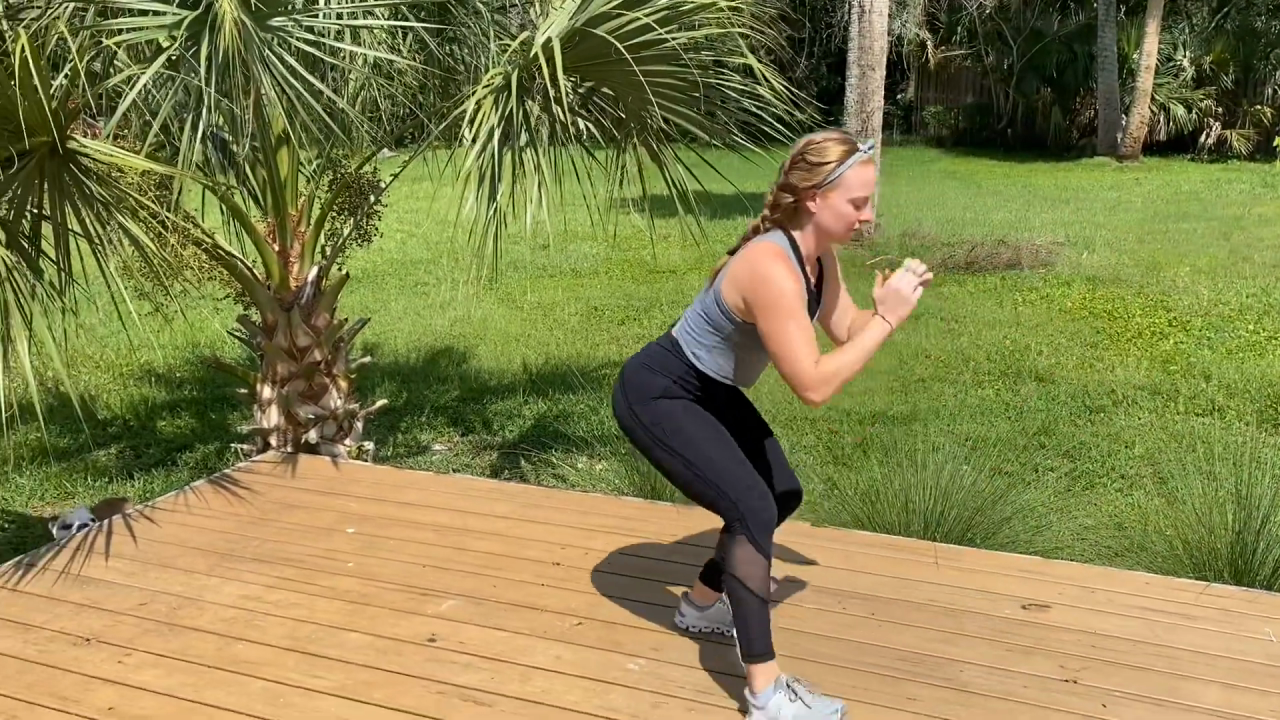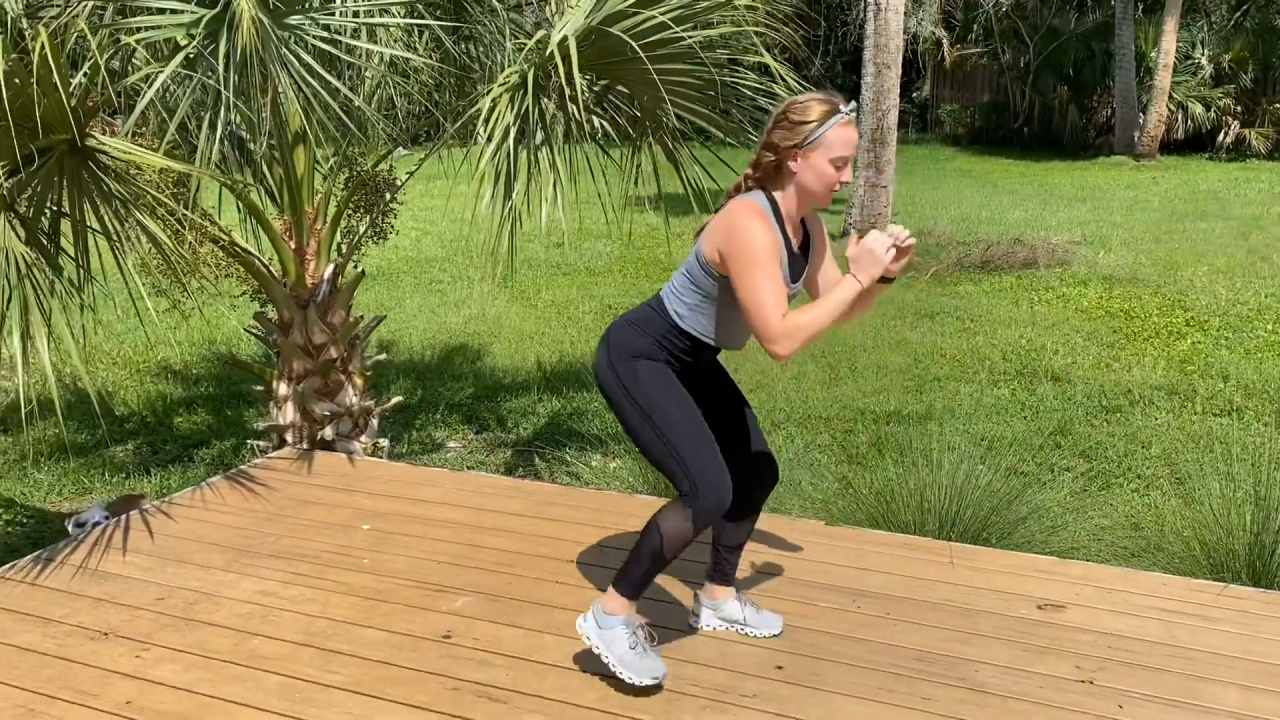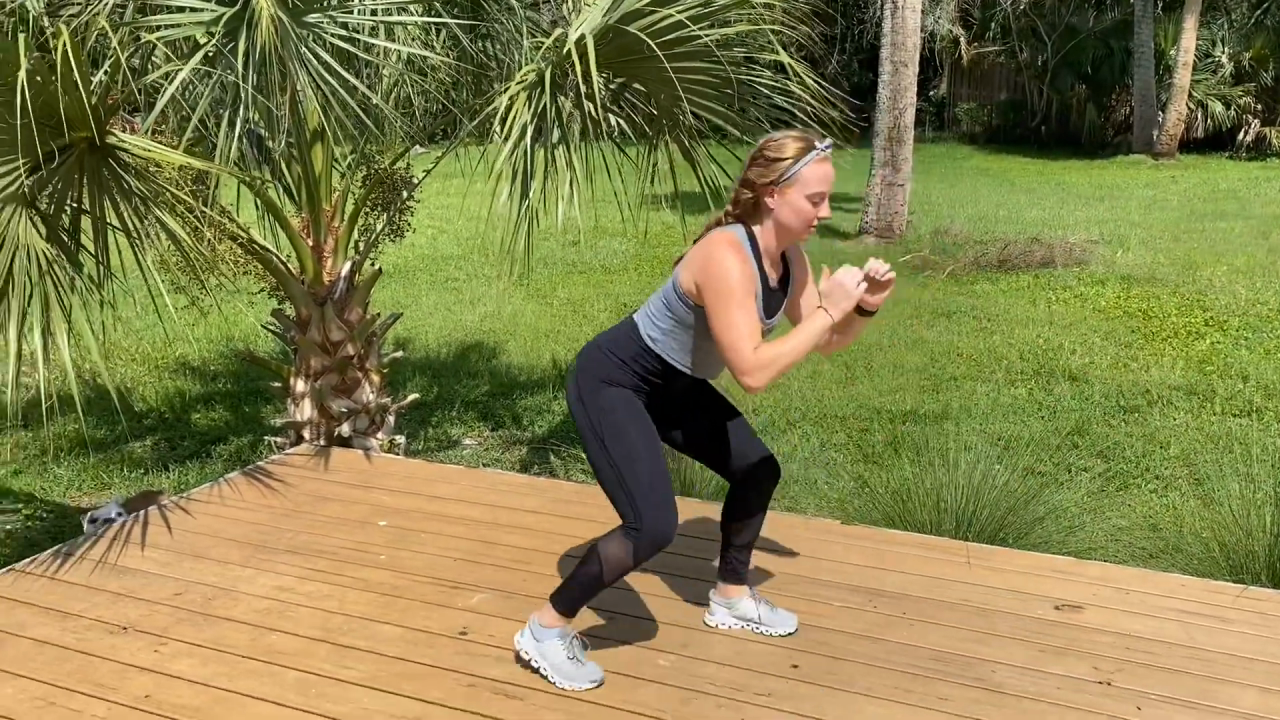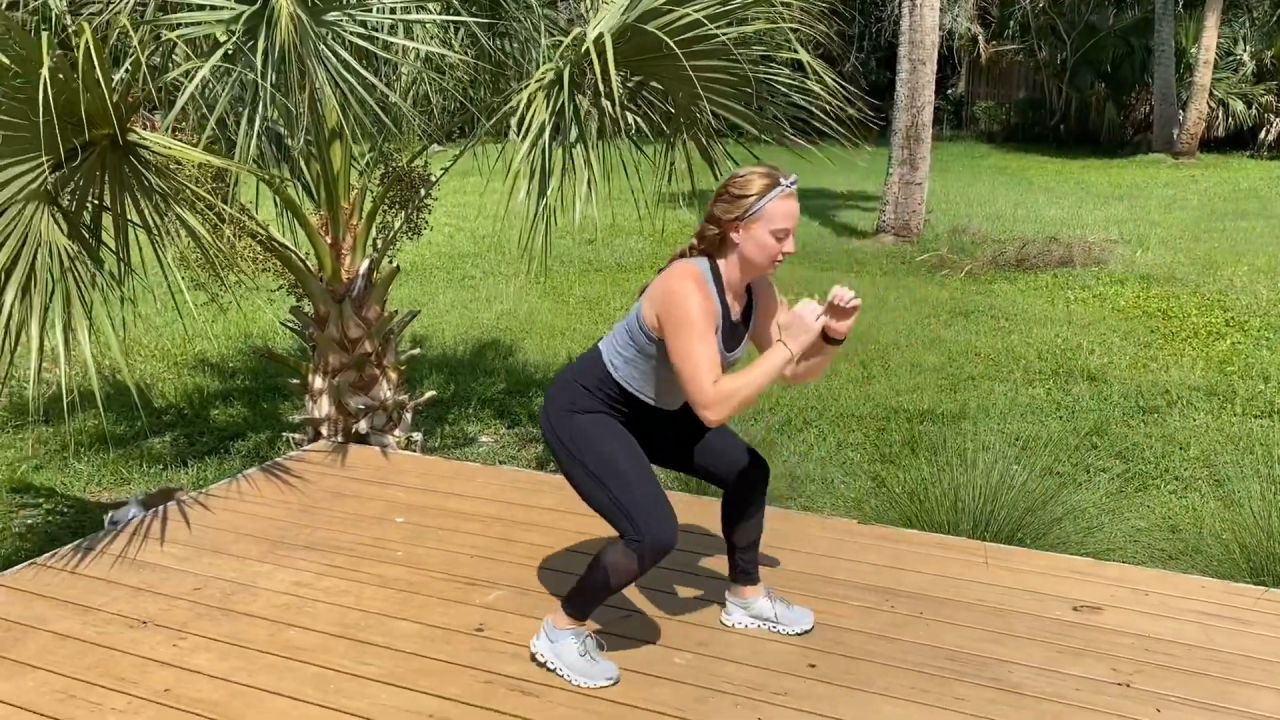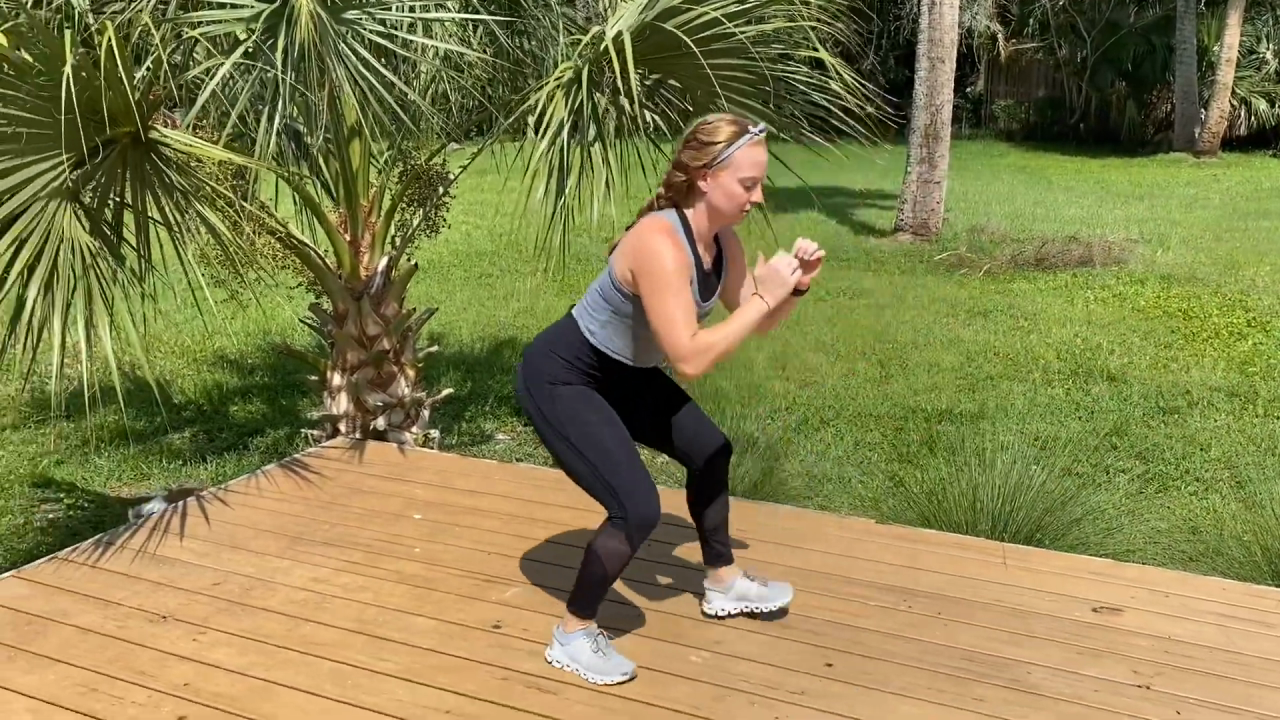
dt=0.2s
person 1, frame 1
left shoulder: (815, 254)
right shoulder: (772, 268)
left elbow: (847, 332)
right elbow: (814, 385)
left wrist: (890, 305)
right wrist: (888, 318)
left hip: (704, 388)
right hip: (653, 394)
left knee: (782, 492)
right knee: (753, 510)
left ankle: (704, 603)
person 1, frame 2
left shoulder: (805, 221)
right shoulder: (750, 224)
left elbow: (837, 310)
right elbow: (780, 339)
left wrist: (881, 273)
right wrist: (857, 274)
left hip: (689, 359)
right hip: (637, 356)
left knee: (757, 471)
right knee: (709, 491)
left ankle: (718, 597)
right ankle: (612, 615)
person 1, frame 3
left shoulder: (787, 255)
right shoulder: (726, 256)
left elbow: (827, 343)
right elbow: (753, 372)
left wrist: (862, 306)
right wrist: (828, 309)
left hip: (667, 382)
right hip: (608, 380)
left knee: (760, 471)
right knee: (653, 524)
left ankle: (731, 598)
right ankle: (546, 627)
person 1, frame 4
left shoulder: (755, 286)
right shoulder: (688, 289)
left elbow: (796, 370)
right elbow: (713, 405)
left wrist: (830, 334)
right wrist: (789, 342)
left hip: (642, 405)
right hip: (579, 408)
left knee: (746, 471)
right knee: (653, 533)
left ankle: (746, 598)
right ankle: (559, 631)
person 1, frame 5
left shoulder: (720, 238)
right shoulder: (660, 243)
left elbow: (754, 324)
right elbow: (690, 359)
left wrist: (793, 286)
right wrist: (764, 296)
left hip: (619, 371)
right hip: (559, 378)
left knee: (709, 450)
right knee: (637, 508)
left ankle: (723, 581)
right ankle: (573, 633)
